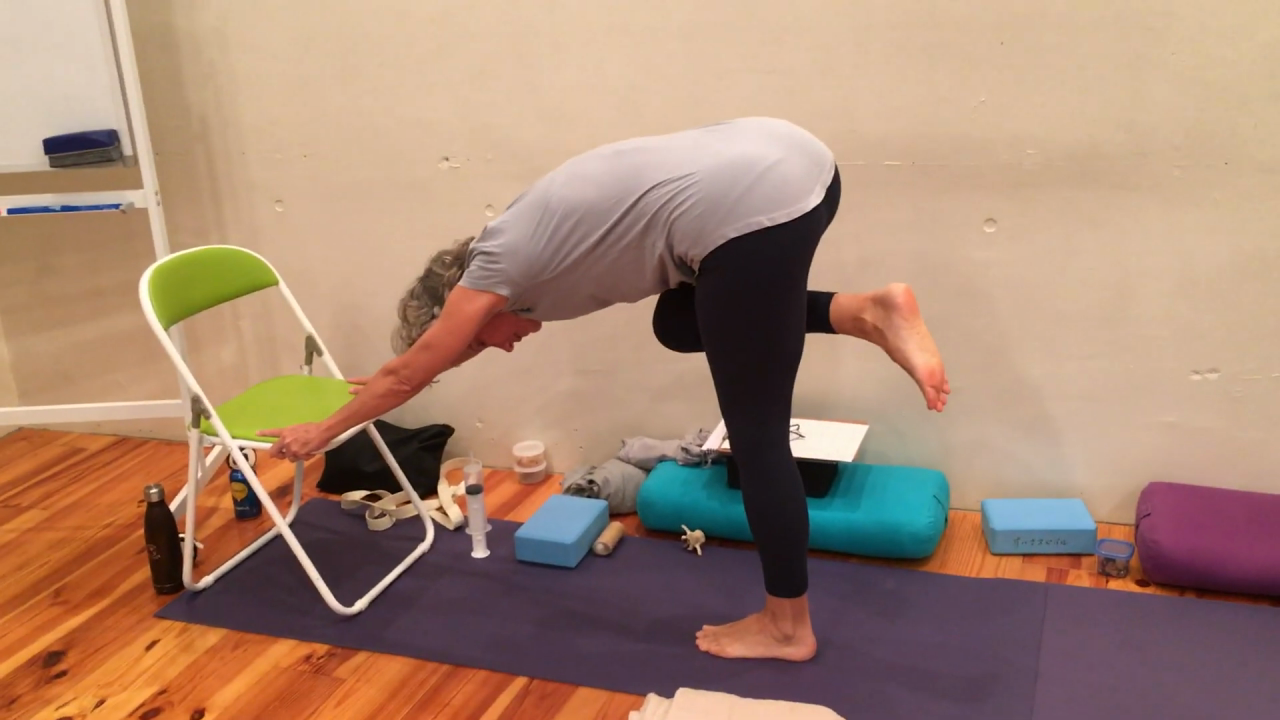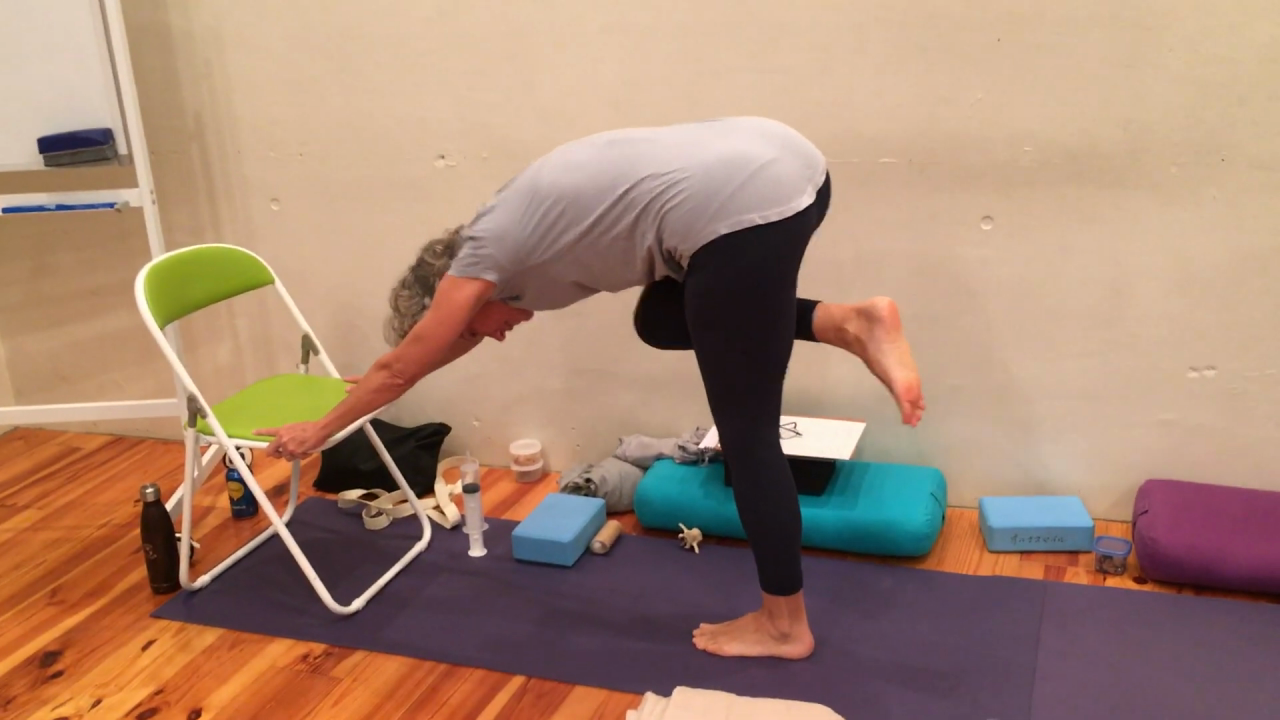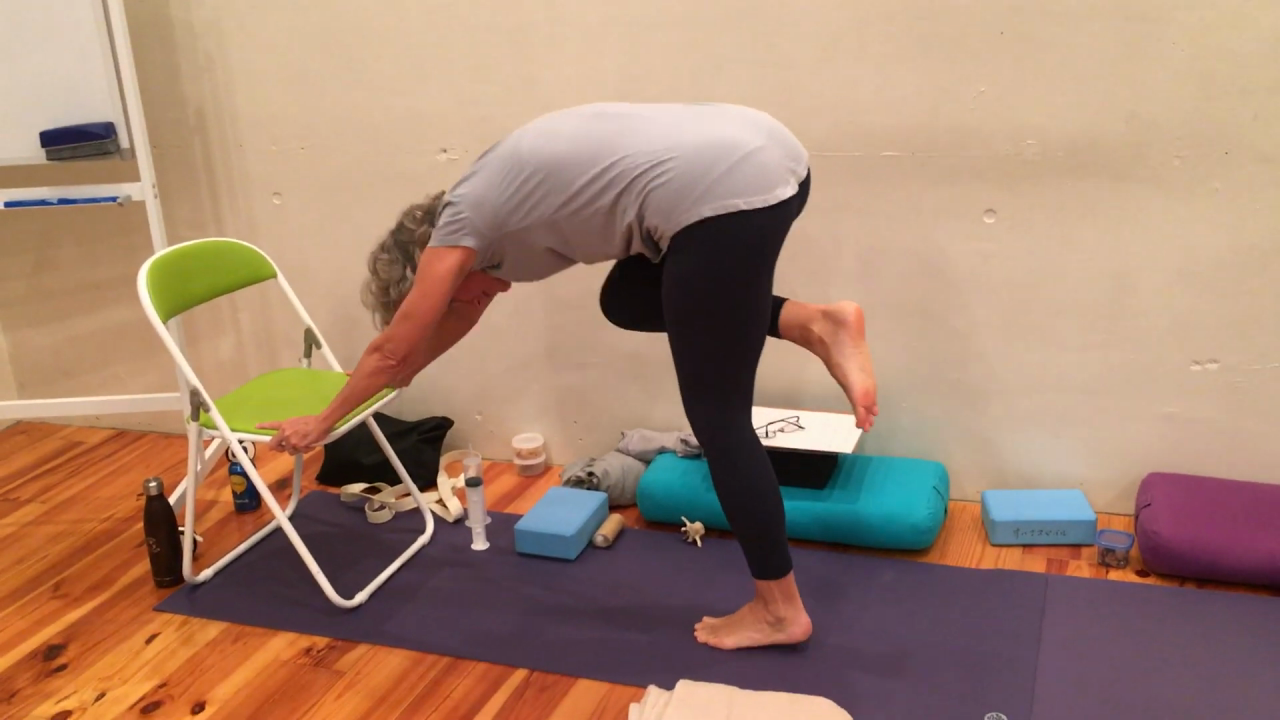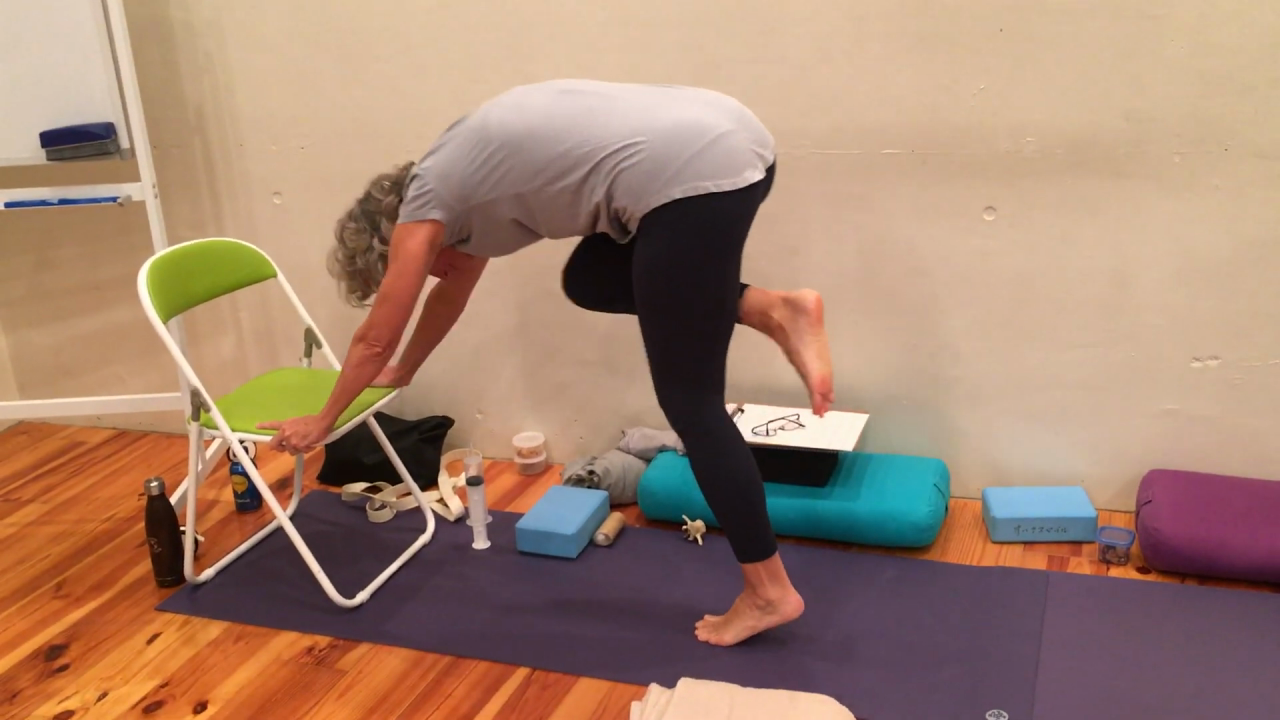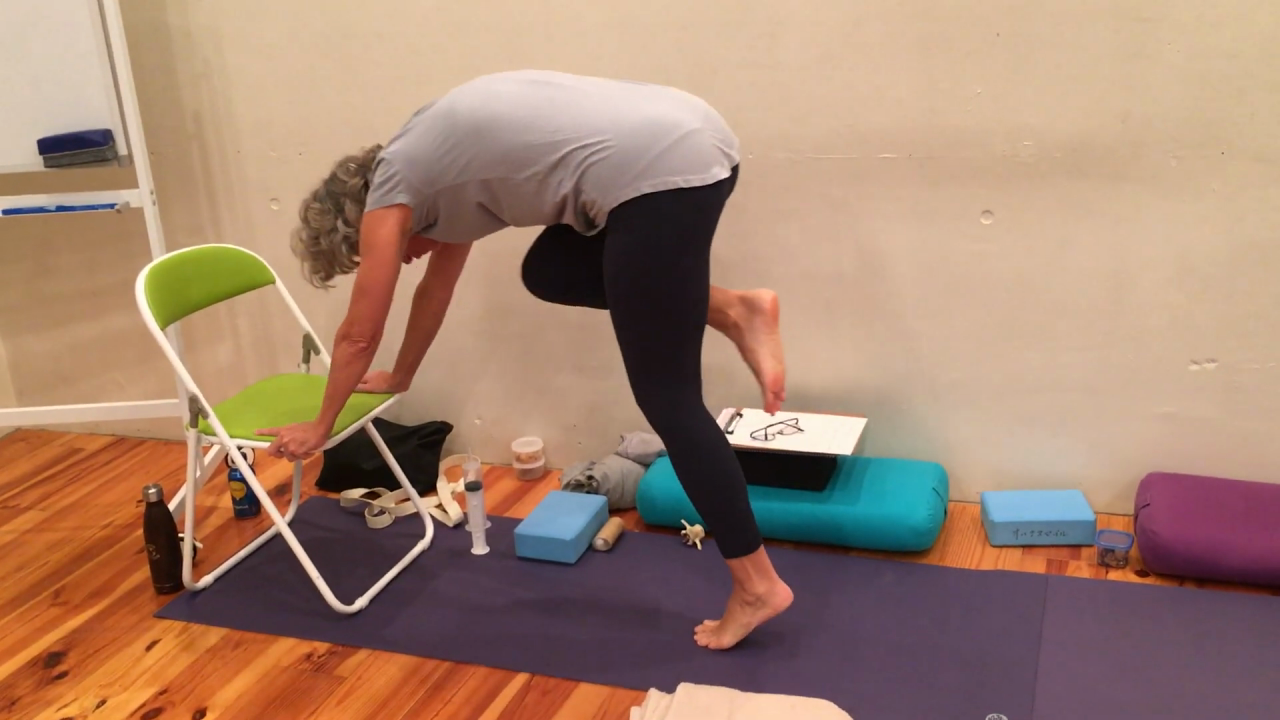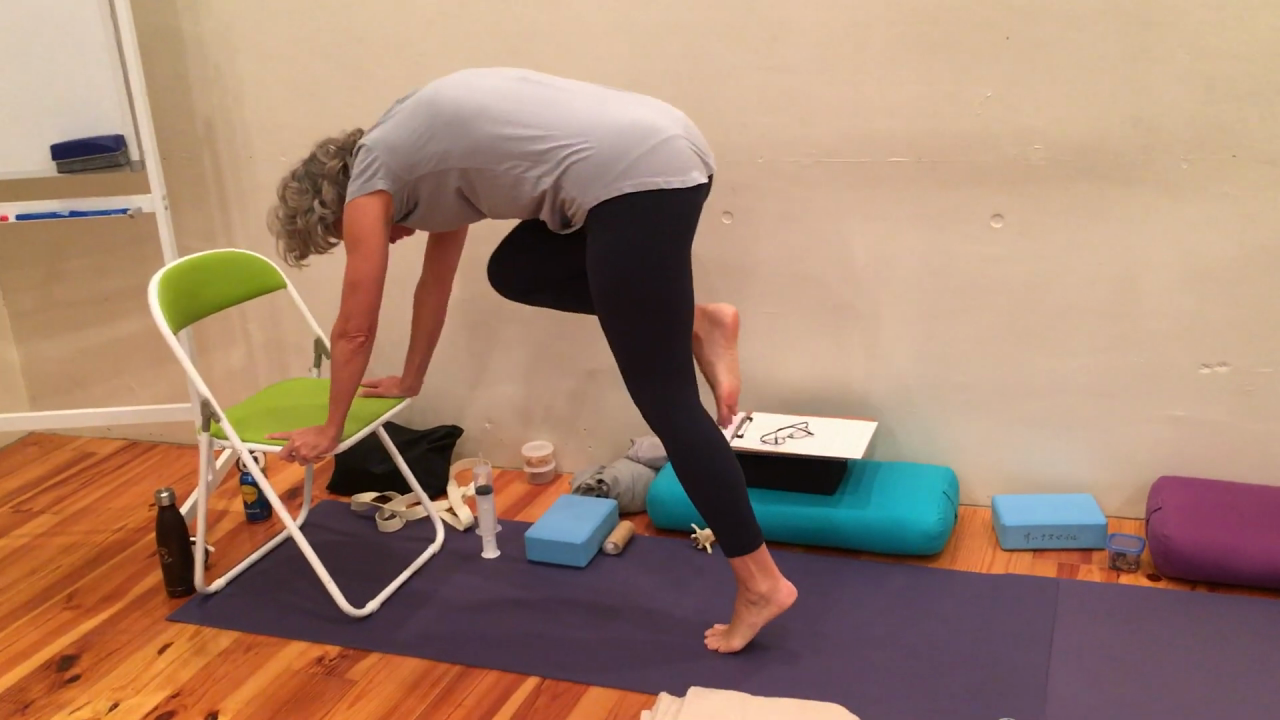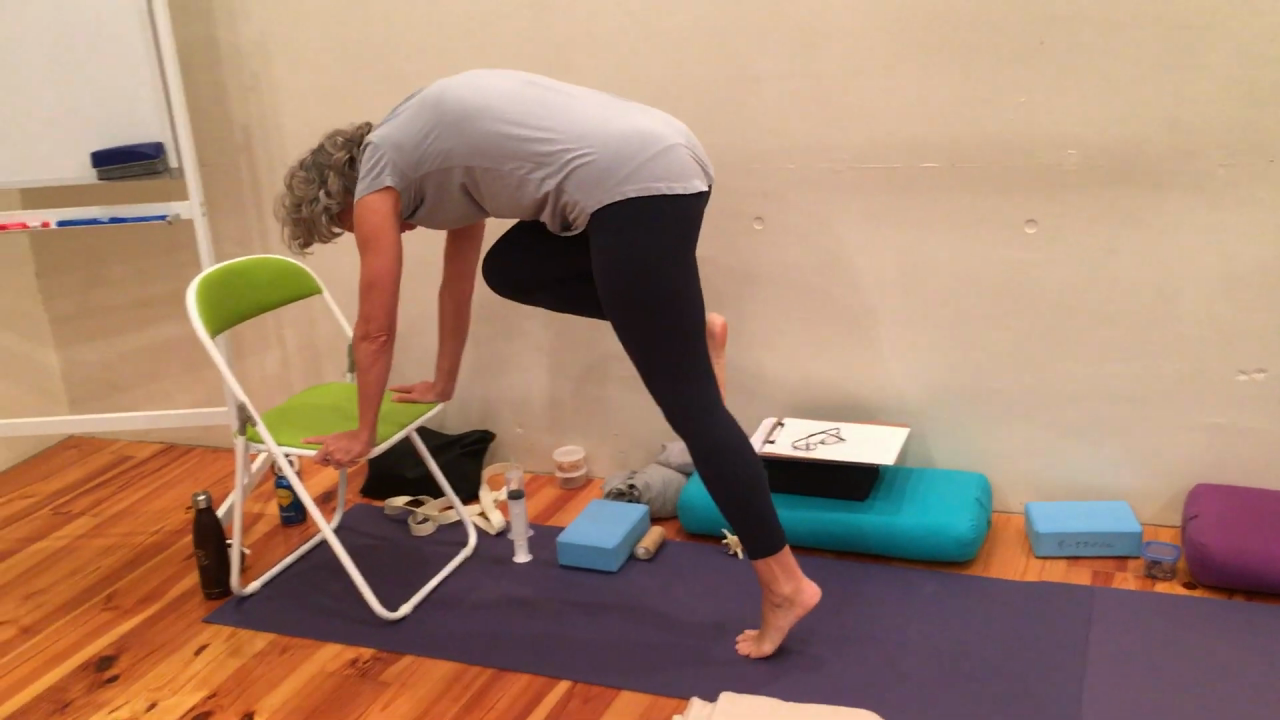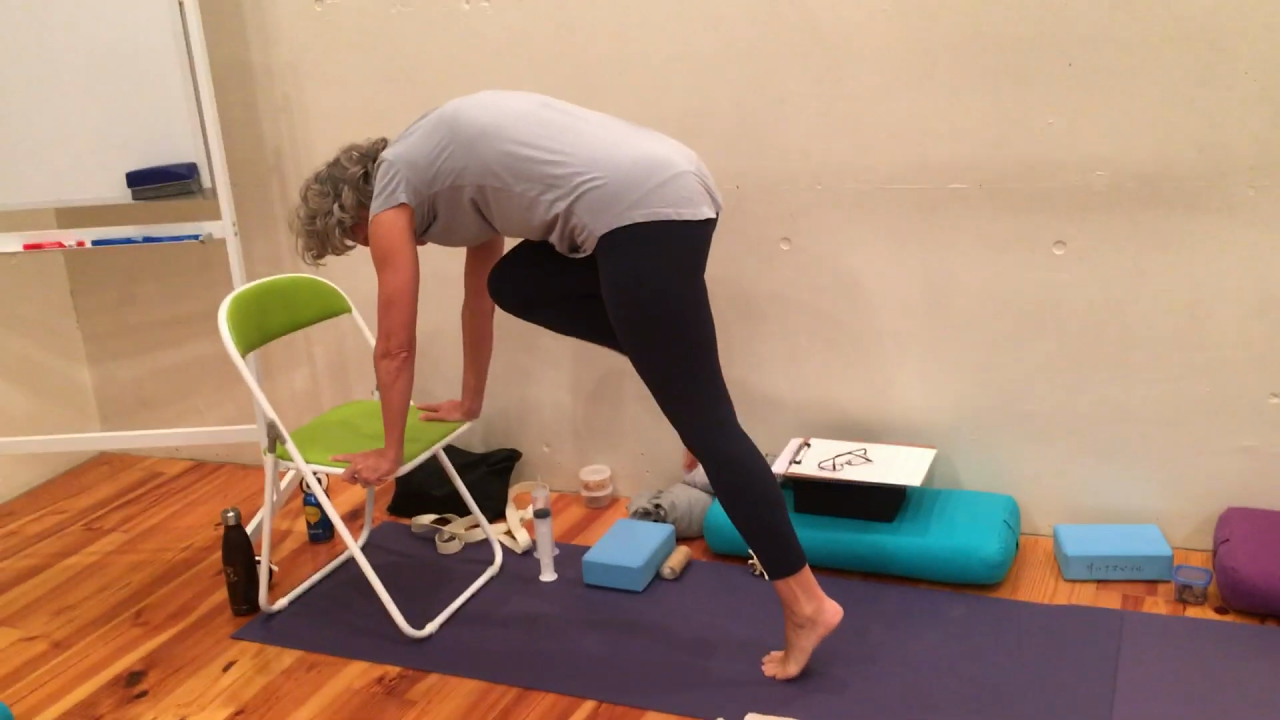
dt=0.3s
person 1, frame 1
left shoulder: (494, 271)
right shoulder: (521, 246)
left elbow: (407, 373)
left wrist: (321, 432)
right wrist: (391, 383)
left hip: (753, 207)
right hip: (793, 163)
left knee: (755, 436)
right knee: (680, 326)
left ankle: (786, 627)
right ankle: (866, 314)
person 1, frame 2
left shoulder: (483, 257)
right shoulder: (508, 234)
left elbow: (399, 366)
left wrist: (318, 430)
right wrist: (380, 382)
left hip: (741, 208)
right hip: (781, 161)
left knee: (744, 434)
right knee: (662, 324)
left ankle: (783, 625)
right ankle: (847, 323)
person 1, frame 3
left shoulder: (457, 227)
right shoulder: (490, 204)
left elbow: (391, 350)
right elbow: (463, 310)
left wrist: (321, 424)
right wrist: (400, 376)
left hip: (723, 190)
right hip: (762, 154)
left knee: (716, 418)
right knee: (627, 303)
left ankle: (779, 610)
right ankle: (811, 324)
person 1, frame 4
left shoulder: (426, 202)
right shoulder: (462, 183)
left elbow: (375, 337)
right elbow: (452, 294)
left wrist: (322, 422)
right wrist: (401, 374)
left hip: (690, 175)
right hip: (728, 138)
left knee: (688, 401)
right knee: (589, 282)
left ankle: (768, 591)
right ankle: (772, 310)
person 1, frame 5
left shoulder: (390, 191)
right shoulder: (432, 169)
left elbow: (358, 334)
right elbow: (437, 285)
left wrist: (320, 427)
right wrist: (400, 377)
left hip: (659, 170)
right hip: (689, 139)
left knee: (666, 398)
right knee: (549, 274)
left ankle: (757, 587)
right ankle: (730, 309)
person 1, frame 6
left shoulder: (368, 178)
right shoulder: (416, 157)
left elbow: (354, 330)
right elbow: (436, 281)
left wrist: (330, 430)
right wrist: (410, 380)
left hip: (633, 176)
right hip: (664, 146)
left knee: (663, 400)
right knee: (514, 273)
left ankle: (760, 584)
right ankle: (694, 322)
person 1, frame 7
left shoulder: (376, 179)
right shoulder: (425, 150)
left elbow: (375, 330)
right elbow: (457, 279)
left wrist: (362, 435)
right wrist: (442, 383)
left hip: (634, 185)
right hip: (662, 157)
left knee: (687, 401)
right knee: (509, 270)
left ankle: (785, 586)
right ankle: (687, 327)
person 1, frame 8
left shoulder: (390, 197)
right shoulder: (441, 165)
left elbow: (395, 347)
right elbow: (478, 297)
left wrist: (390, 452)
right wrist: (470, 402)
left hip: (641, 210)
right hip: (671, 182)
left knee: (701, 421)
right knee: (512, 284)
left ankle: (807, 605)
right ankle: (685, 356)
